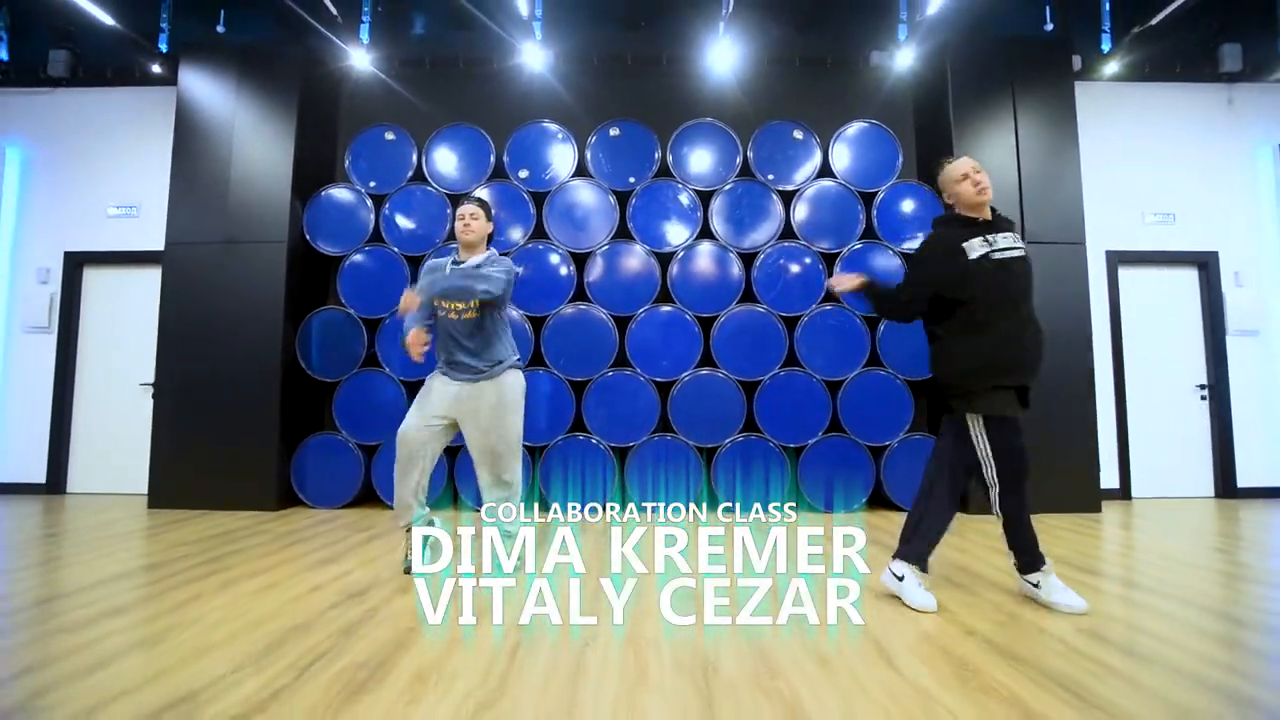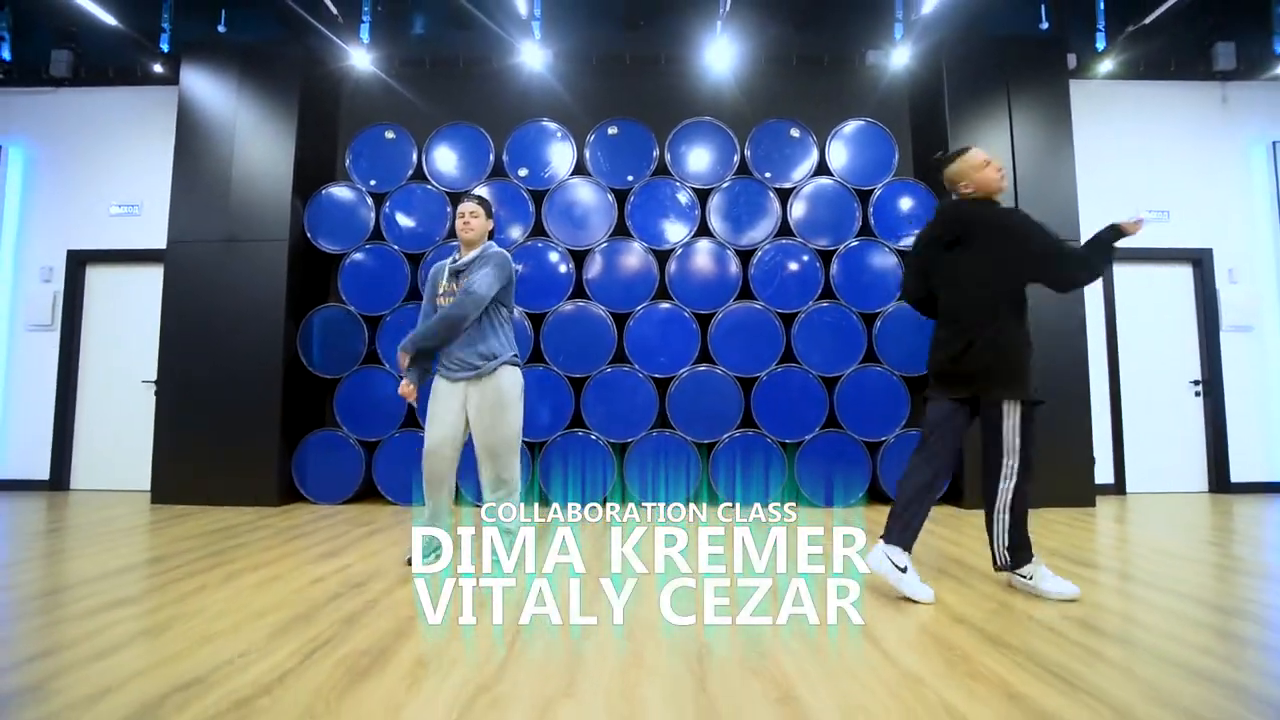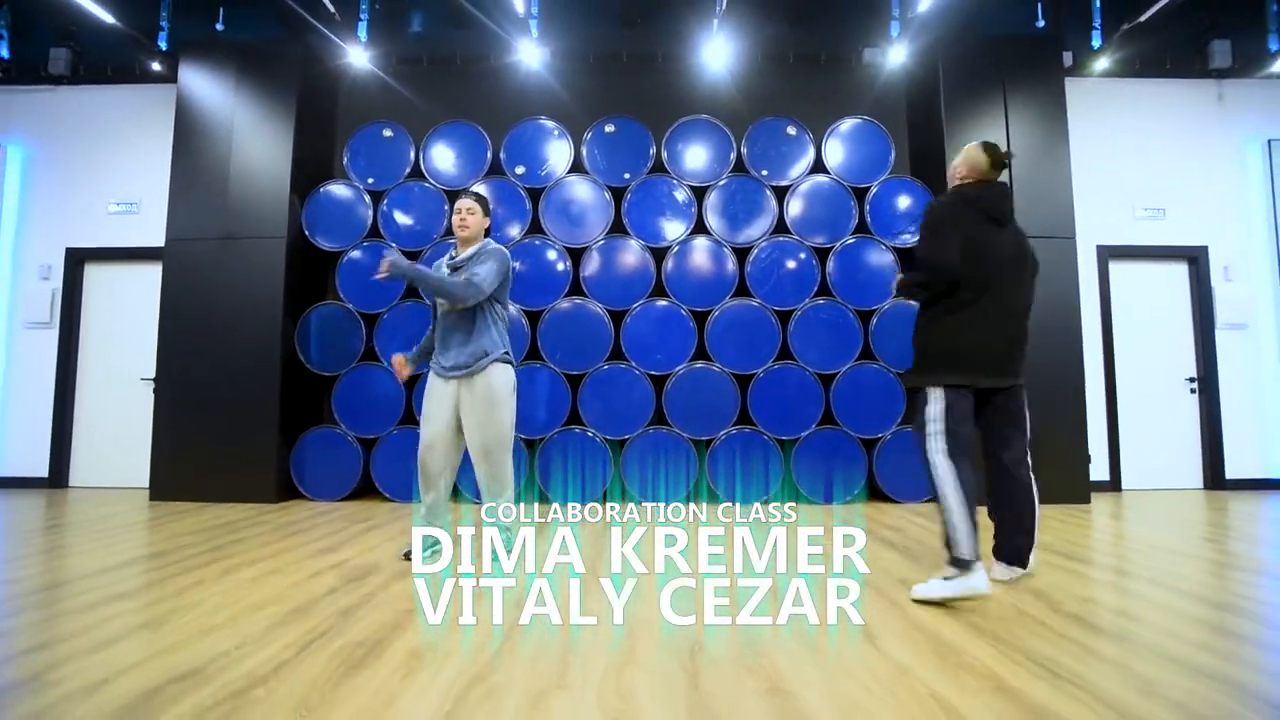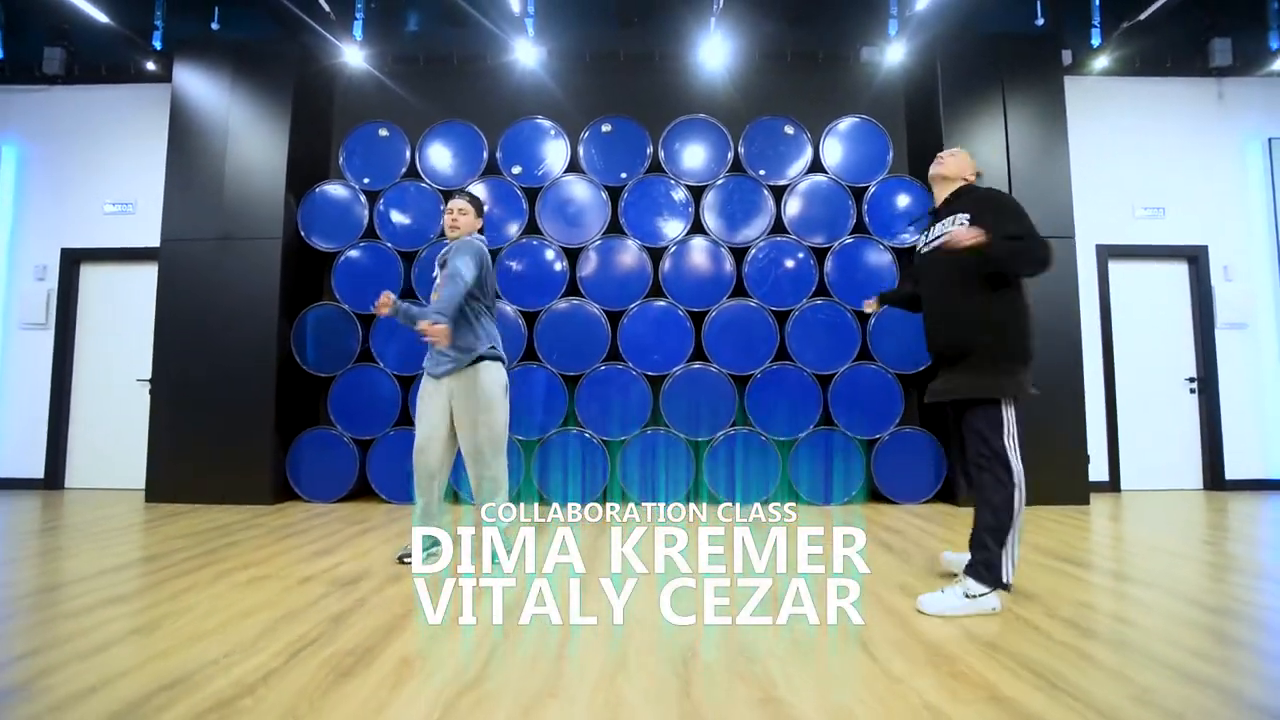
dt=0.2s
person 1, frame 1
left shoulder: (1007, 231)
right shoulder: (942, 245)
right elbow: (902, 305)
left wrist: (1027, 331)
right wrist: (864, 288)
left hip: (1005, 373)
right hip: (971, 376)
left knee: (949, 470)
right knee: (1007, 471)
left ankle: (907, 565)
right ankle: (1033, 571)
person 1, frame 2
left shoulder: (934, 233)
right shoulder: (1007, 226)
left elbow: (915, 294)
right elbow: (1070, 272)
right wrist: (1114, 233)
left hip: (950, 363)
right hip: (996, 365)
left knee: (933, 455)
right knee: (1005, 465)
right ankle: (1017, 565)
person 1, frame 3
left shoulder: (943, 213)
right shoulder: (1008, 224)
left elbow: (934, 277)
right elbow: (1027, 277)
left wrist: (907, 284)
left hip: (944, 358)
right hip: (1001, 356)
left knee: (946, 450)
right knee: (1008, 457)
left ankle: (965, 565)
right ankle: (1015, 556)
person 1, frame 4
left shoulder: (990, 205)
right shoulder: (933, 229)
left elbow: (1034, 256)
left wrist: (985, 245)
right wrist: (887, 299)
left hip: (990, 356)
right hip: (960, 360)
left knee: (993, 460)
right knee: (983, 457)
left ankle: (984, 582)
right ankle: (991, 557)
person 2, frame 1
left shoulder: (500, 268)
right shoulder: (434, 268)
left elbow: (481, 286)
right elbow: (417, 311)
left wrist: (427, 293)
right wrist: (414, 332)
left hip: (497, 379)
right hip: (447, 378)
left knee: (499, 465)
right knee: (411, 437)
right ankle: (417, 525)
person 2, frame 2
left shoulder: (498, 260)
right shoulder: (437, 271)
left elbow: (466, 307)
right elbow: (428, 324)
left wrist: (411, 342)
right wrist: (414, 375)
left hip: (495, 375)
right hip: (449, 378)
left knee: (498, 460)
right knee: (437, 454)
right ankle: (433, 538)
person 2, frame 3
left shoulder: (494, 255)
right shoulder: (438, 268)
left elbow: (466, 292)
left wrist: (404, 269)
right wrist: (413, 358)
left hip: (487, 372)
right hip: (442, 374)
left knee: (491, 456)
right knee: (433, 454)
left ankle: (501, 538)
right ankle: (432, 535)
person 2, frame 4
left shoulder: (470, 249)
right shoulder: (446, 262)
left elbow: (457, 283)
left wrist: (439, 317)
right wrist: (401, 311)
left hip: (479, 369)
right hip: (437, 373)
left knee: (485, 457)
right knee: (428, 455)
right ankle: (428, 537)
